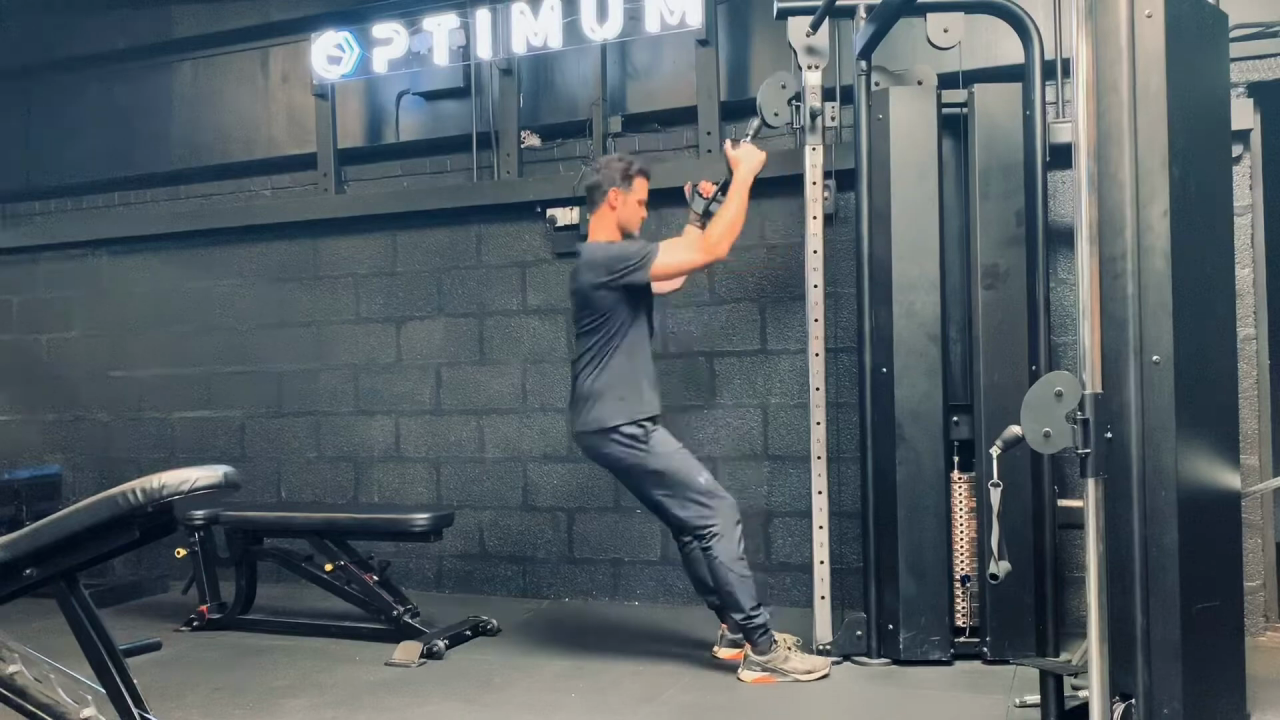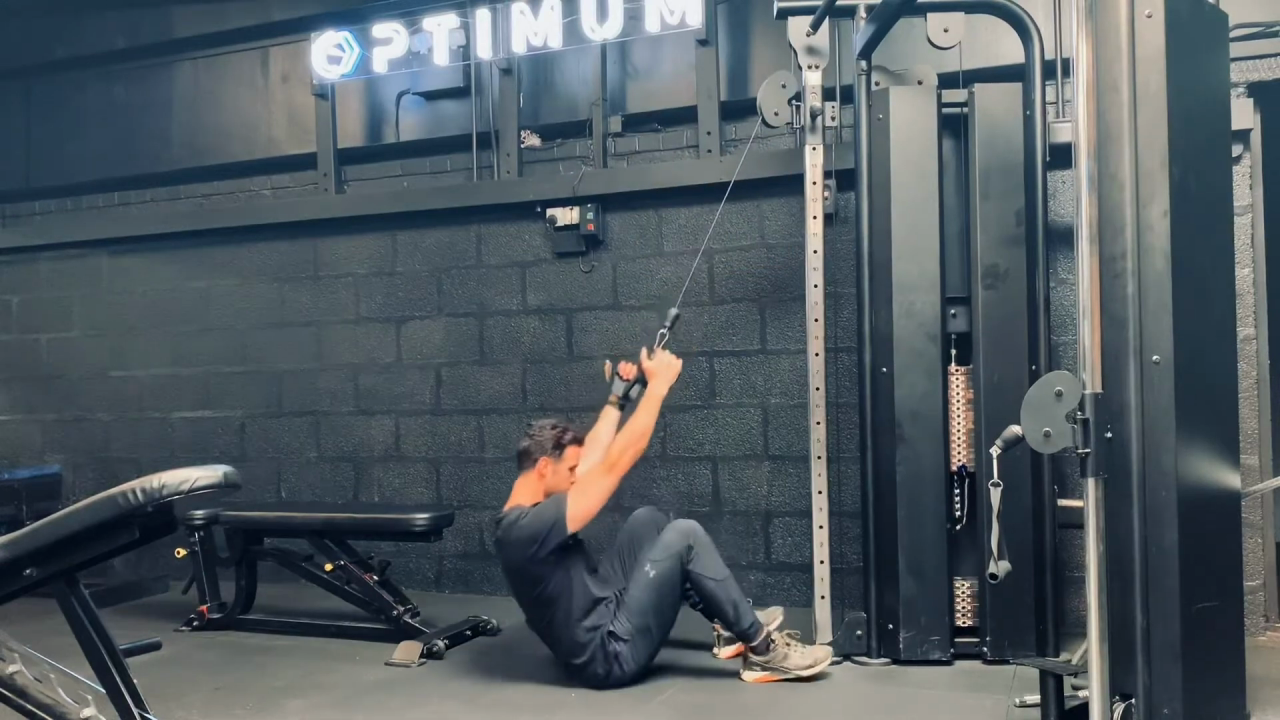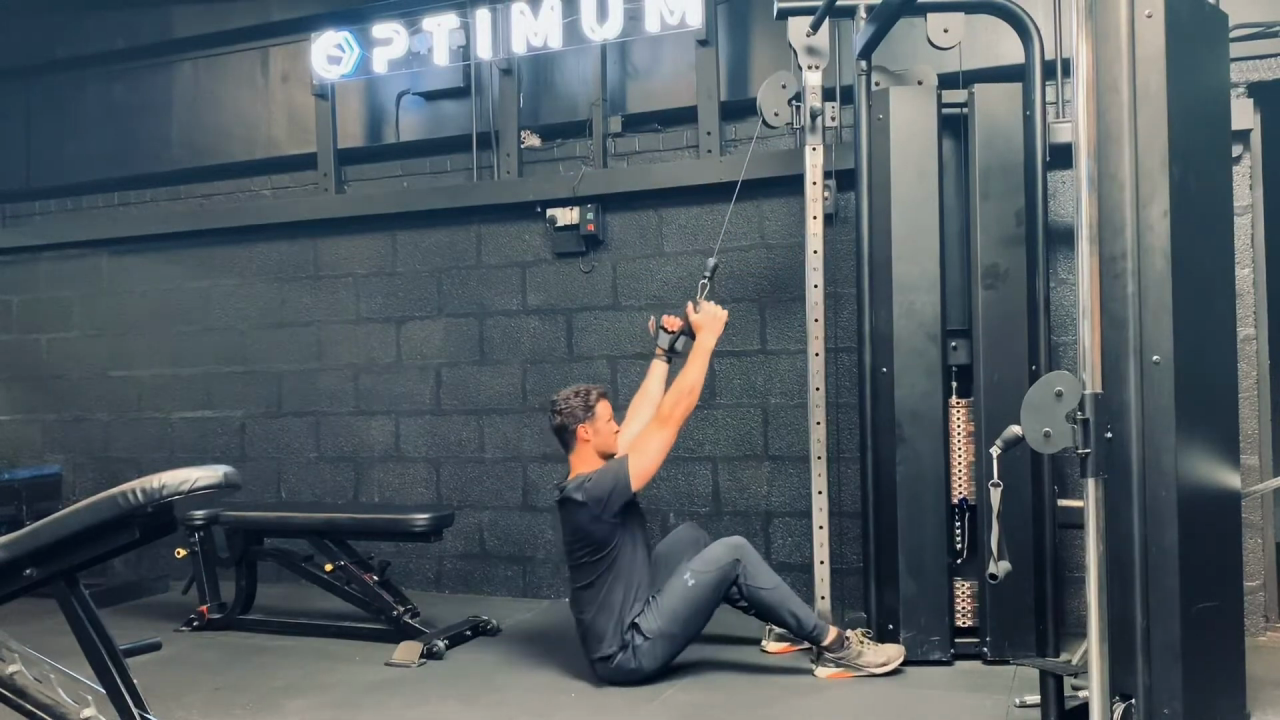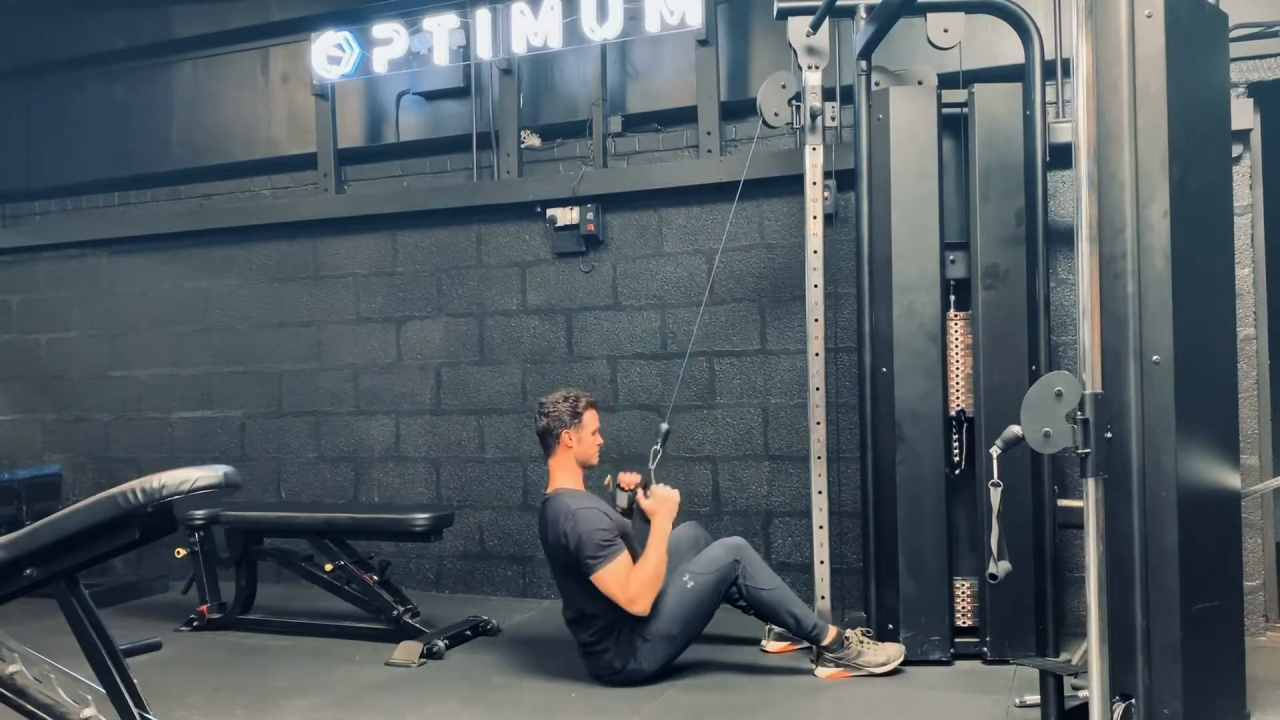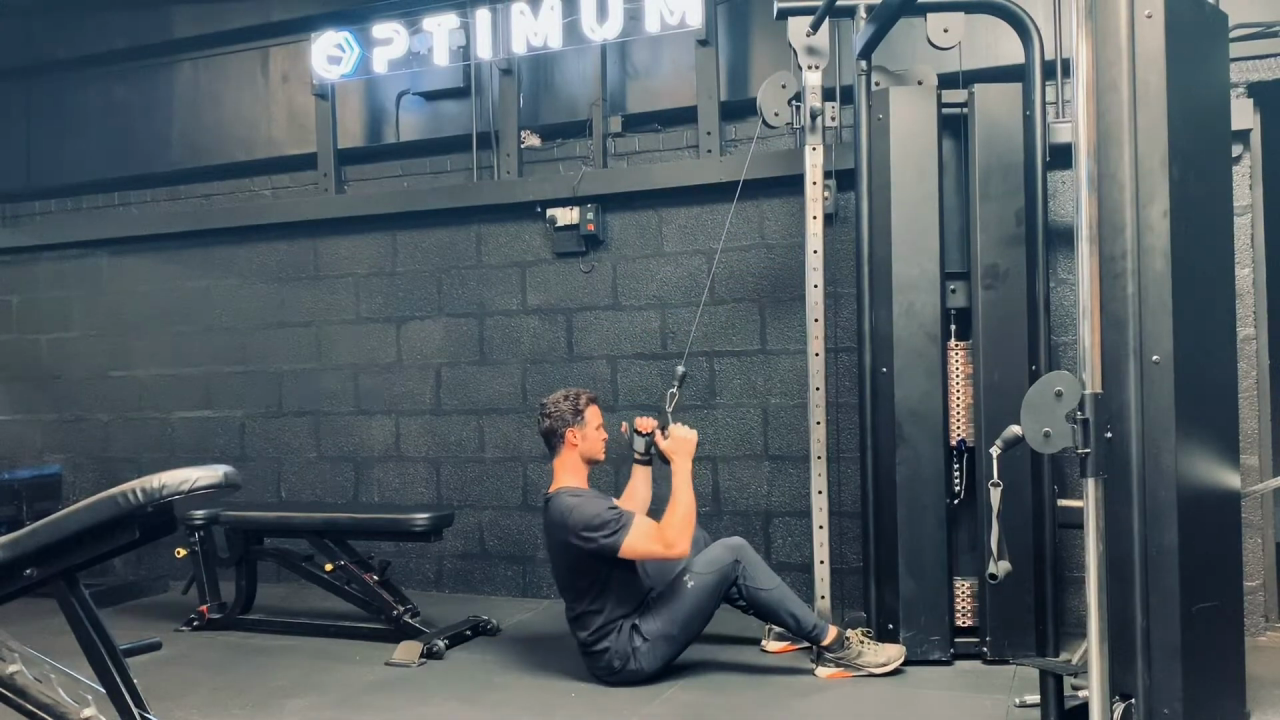
dt=1s
person 1, frame 1
left shoulder: (607, 262)
right shoulder: (606, 257)
left elbow: (674, 273)
right elbow: (710, 252)
left wrist: (698, 213)
right wrist: (744, 174)
left hip: (618, 423)
right hip: (615, 426)
left knee: (695, 519)
right knee: (717, 513)
left ankle: (735, 630)
right ankle: (762, 650)
person 1, frame 2
left shoulder: (527, 514)
right shoulder: (528, 528)
left elbow: (590, 460)
right elbow: (614, 466)
left wrist: (618, 397)
right wrist: (658, 384)
right hip: (610, 653)
left knee: (649, 521)
right knee: (685, 534)
left ankle: (731, 626)
right ankle: (764, 649)
person 1, frame 3
left shoulder: (587, 483)
right shoulder: (596, 492)
left elbow: (642, 417)
right elbow: (670, 417)
left wrist: (663, 351)
right wrist: (706, 336)
left hip: (625, 630)
right hip: (628, 652)
left knee: (690, 538)
right knee: (733, 553)
left ankle: (784, 626)
right ankle: (835, 647)
person 1, frame 4
left shoulder: (561, 504)
right shoulder: (579, 516)
right elbow: (637, 602)
right wrist: (660, 519)
left hip: (617, 634)
right hip: (626, 653)
left knee: (692, 535)
right knee: (732, 553)
left ankle: (783, 625)
right ankle: (834, 647)
person 1, frame 5
left shoulder: (568, 500)
right shoulder: (580, 512)
left elbow: (630, 516)
right elbow: (674, 545)
left wrist: (643, 456)
right wrist: (681, 460)
left hip: (623, 621)
right hip: (625, 652)
left knee: (696, 538)
right knee: (732, 553)
left ankle: (784, 625)
right ankle: (834, 646)
